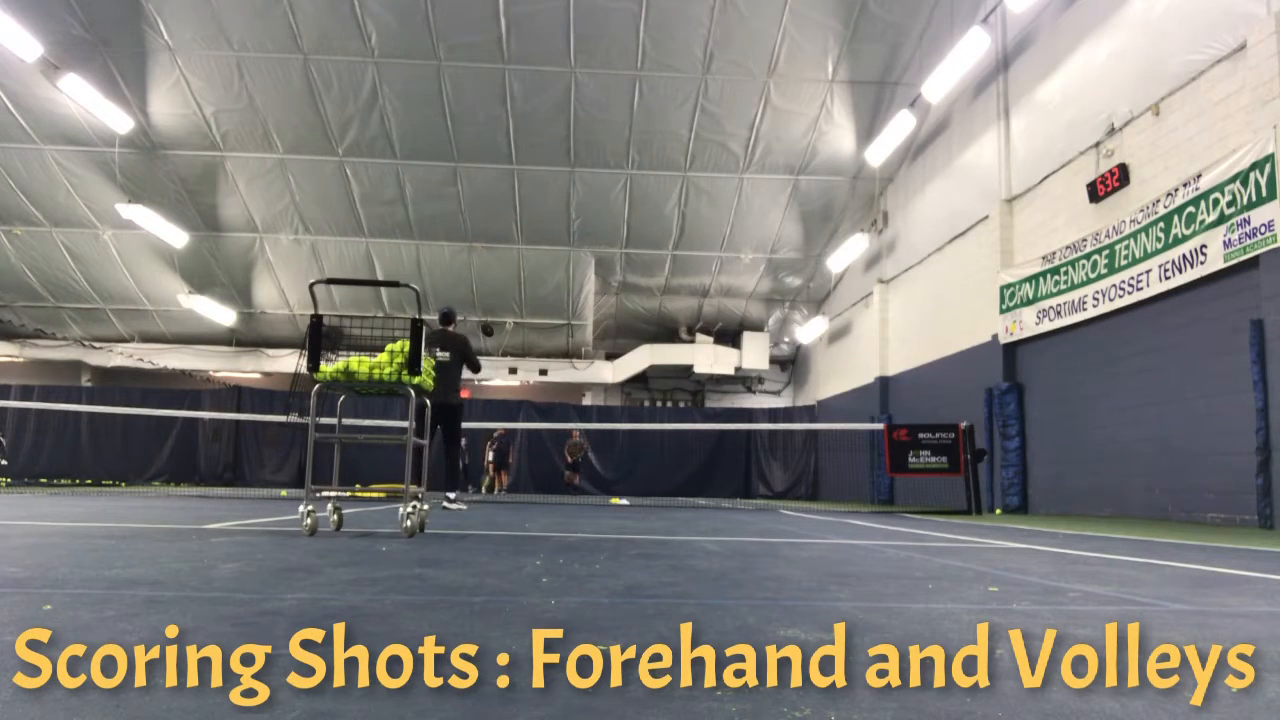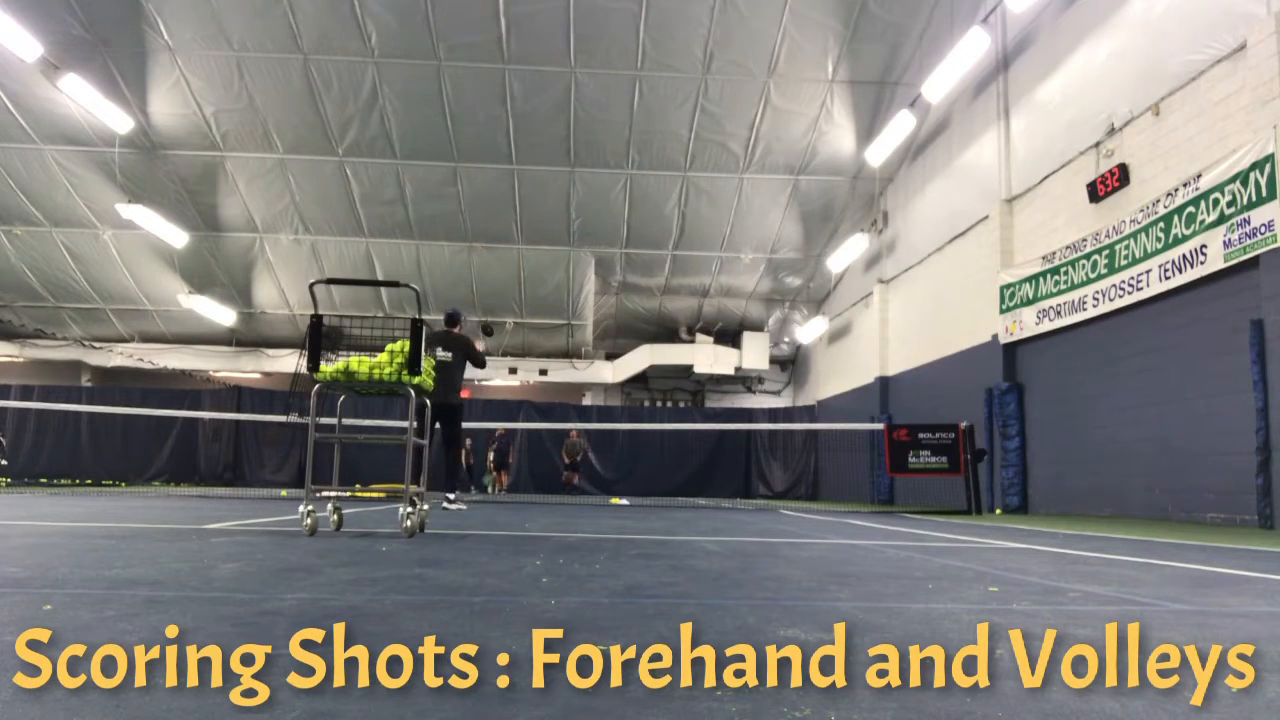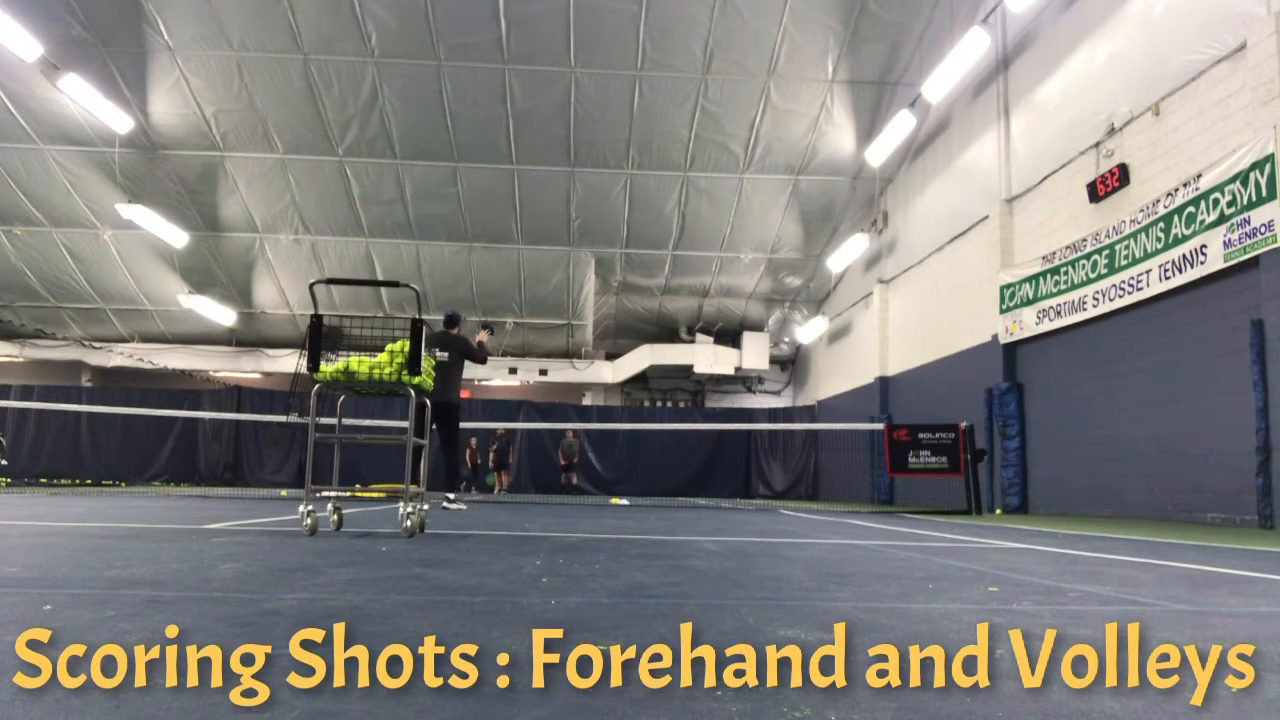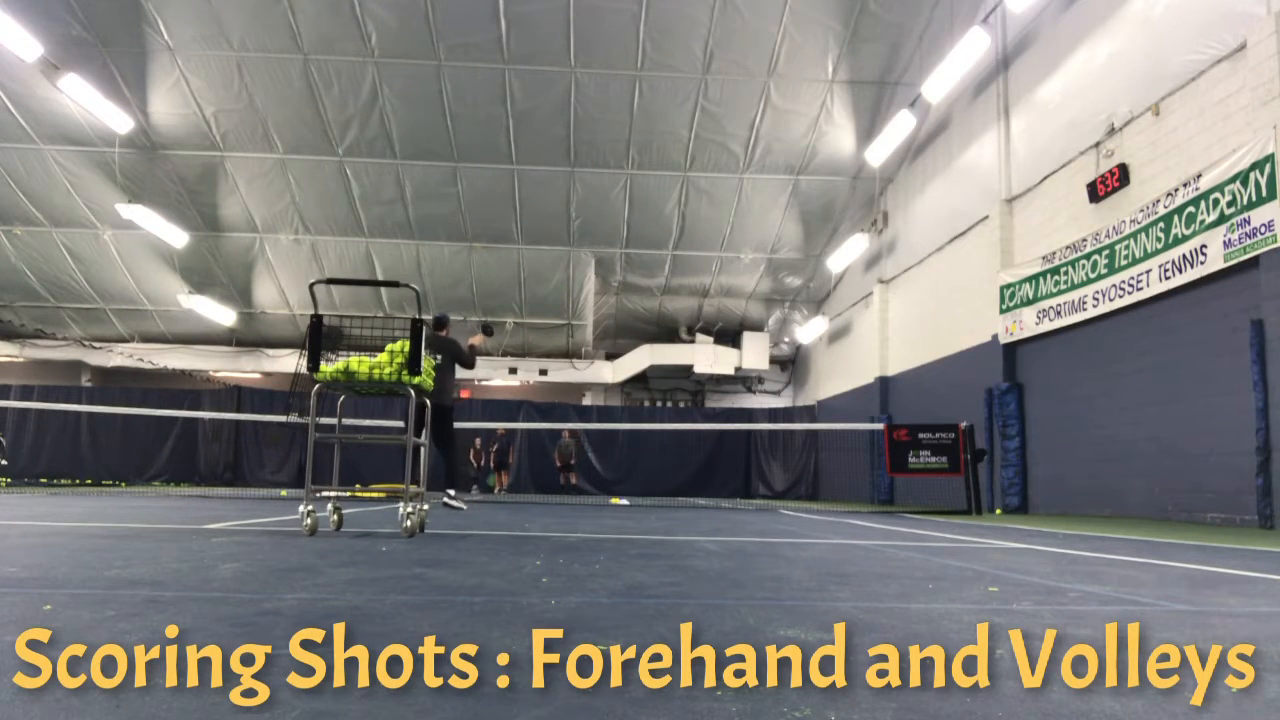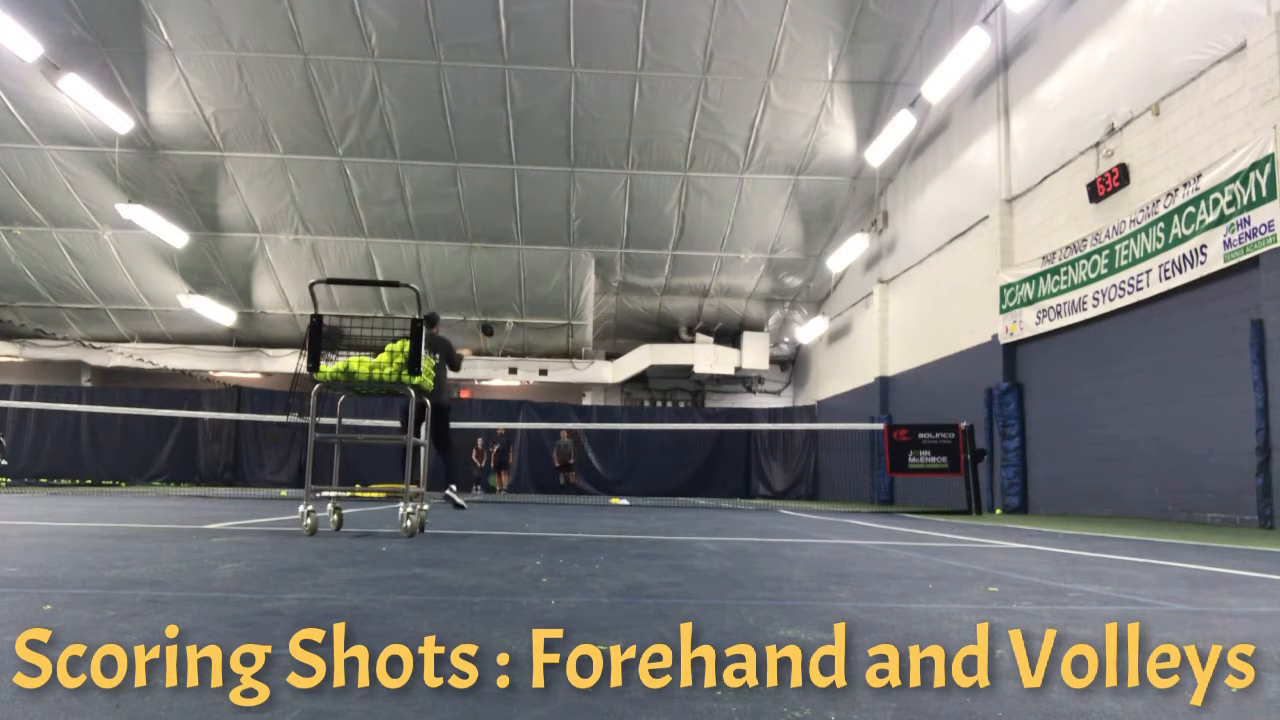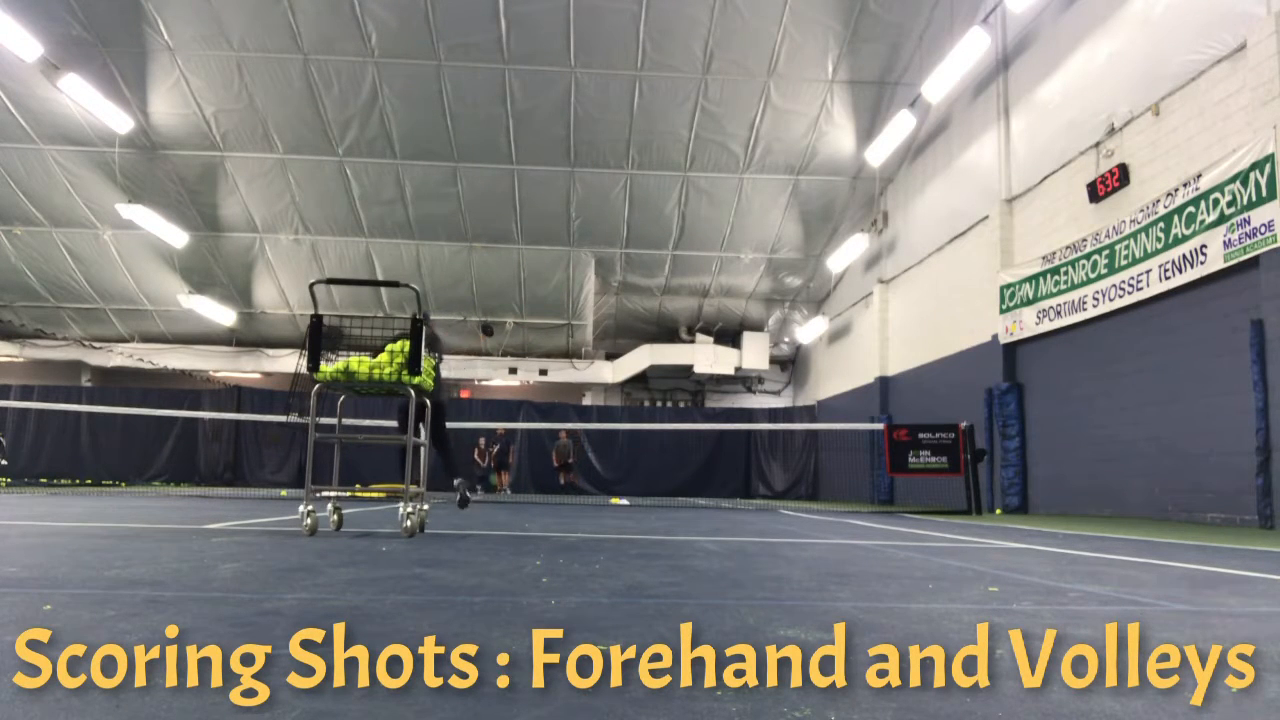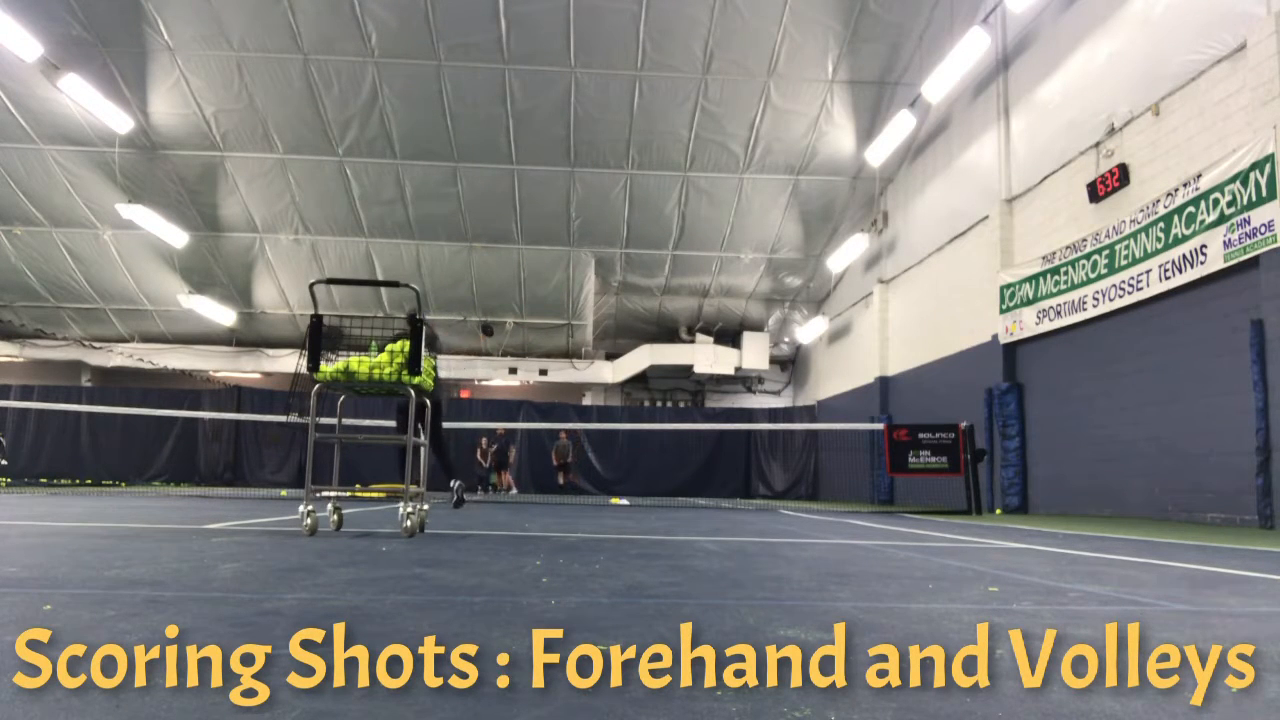
dt=0.2s
person 1, frame 1
left shoulder: (425, 339)
right shoulder: (460, 341)
right elbow: (476, 368)
right wrist: (464, 366)
left hip: (426, 400)
right hip: (450, 401)
right knee: (452, 449)
right ankle: (451, 496)
person 1, frame 2
left shoulder: (428, 339)
right shoulder: (463, 341)
right elbow: (481, 363)
right wrist: (479, 350)
left hip: (426, 399)
right hip: (450, 401)
right knee: (452, 449)
right ankle: (450, 496)
person 1, frame 3
left shoulder: (428, 340)
right shoulder: (460, 342)
right elbow: (481, 359)
right wrist: (481, 342)
right hip: (447, 401)
left knee: (416, 446)
right knee: (450, 448)
right ankle: (450, 495)
person 1, frame 4
right shoulder: (450, 344)
right elbow: (469, 364)
right wrist: (472, 346)
left hip: (416, 402)
right hip: (441, 403)
right knee: (447, 448)
right ankle: (450, 492)
person 1, frame 5
right shoulder: (444, 343)
right elbow: (455, 366)
right wrist: (460, 355)
left hip: (412, 401)
right hip: (438, 402)
right knee: (445, 447)
right ankle: (451, 487)
person 1, frame 6
left shoulder: (405, 340)
right shoulder: (435, 340)
left hip: (411, 400)
right hip: (435, 400)
left knee: (406, 447)
right knee: (443, 444)
right ankle: (457, 480)
person 1, frame 7
left shoulder: (402, 339)
right shoulder: (432, 339)
left hip: (409, 400)
right hip: (432, 399)
left knee: (405, 446)
right knee: (438, 443)
right ankle: (454, 481)
